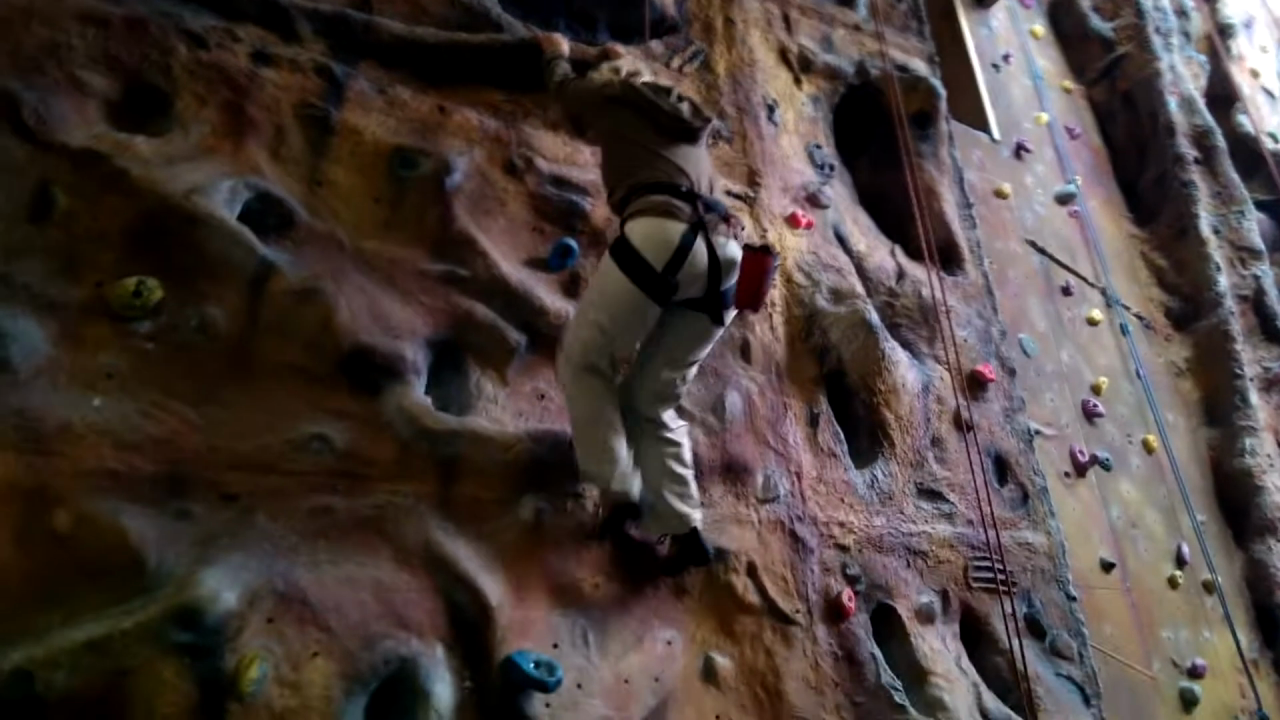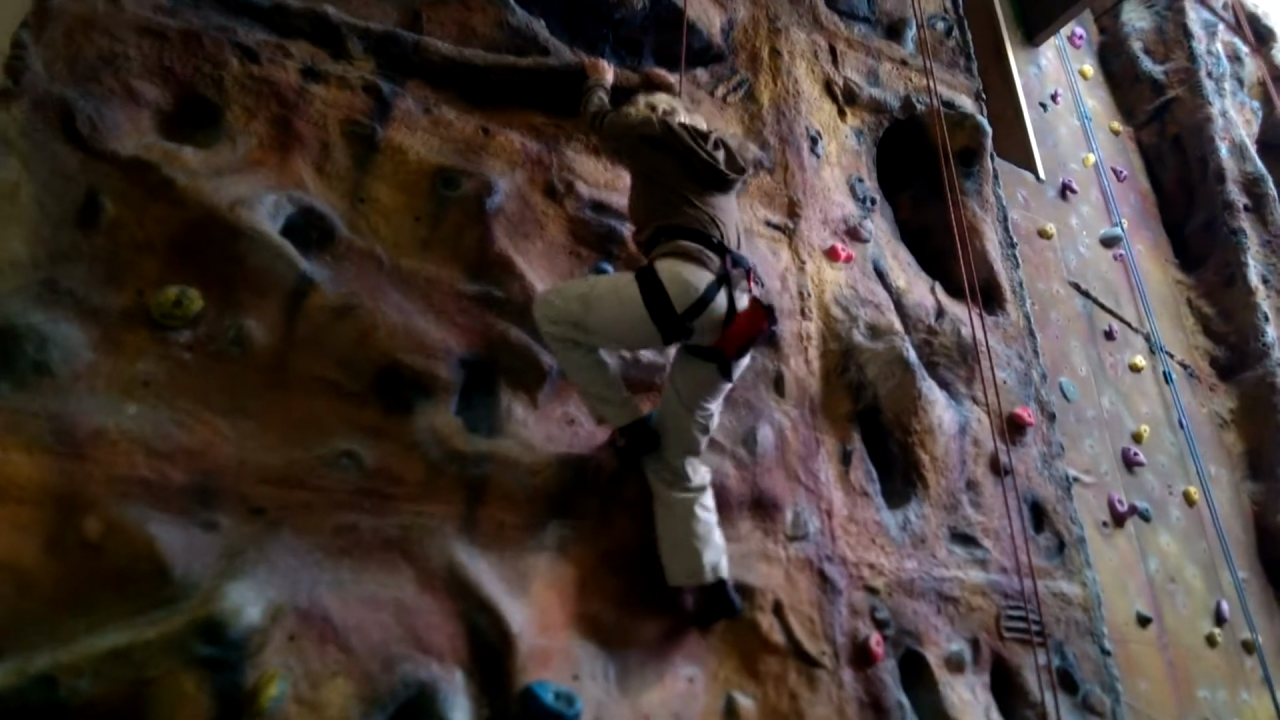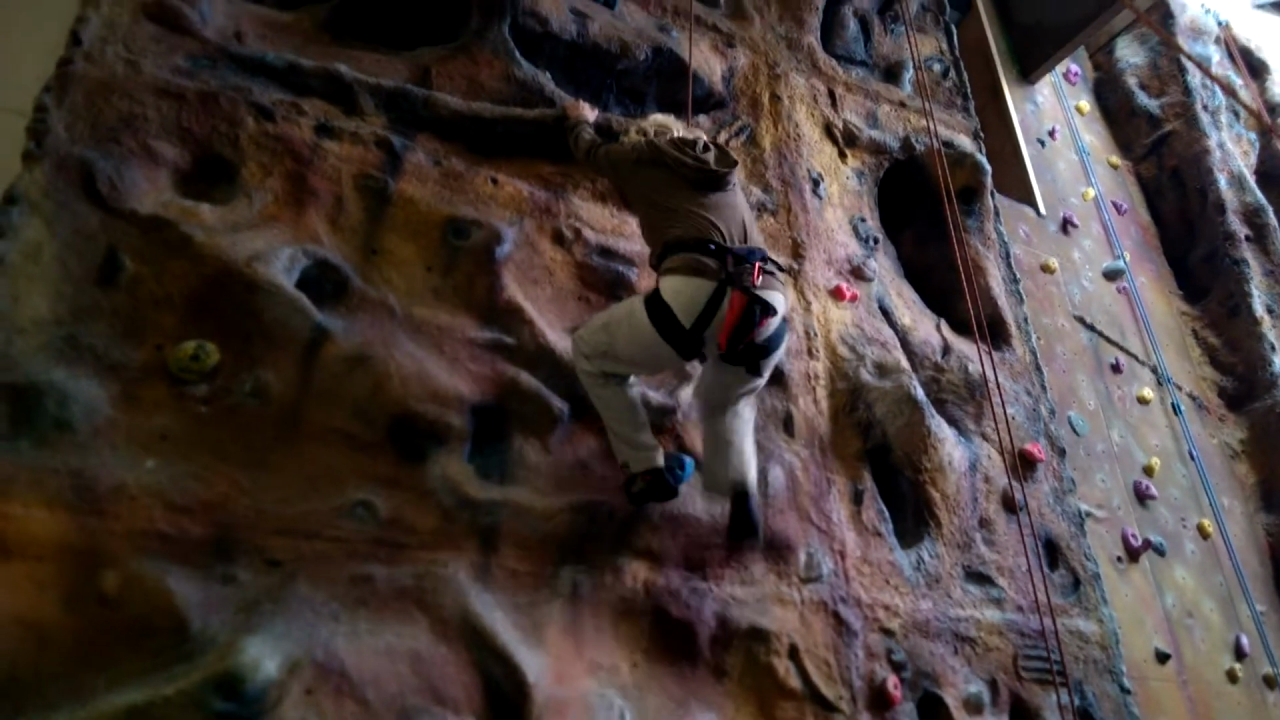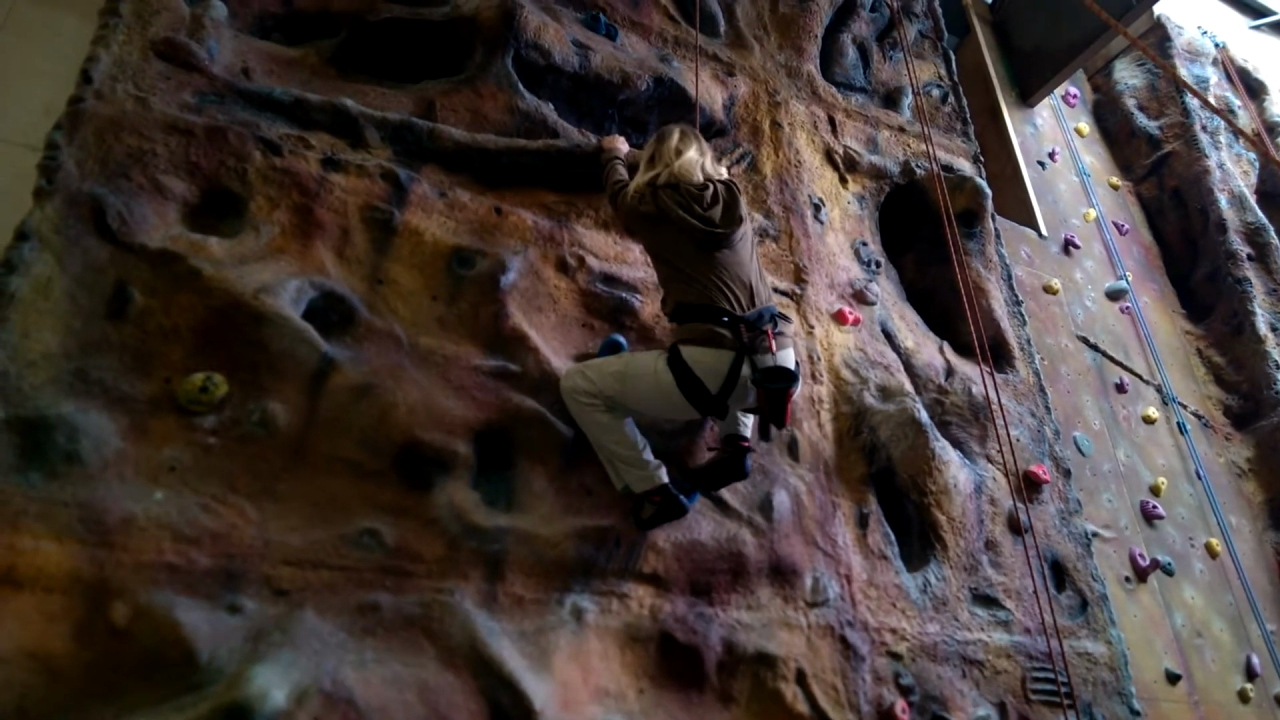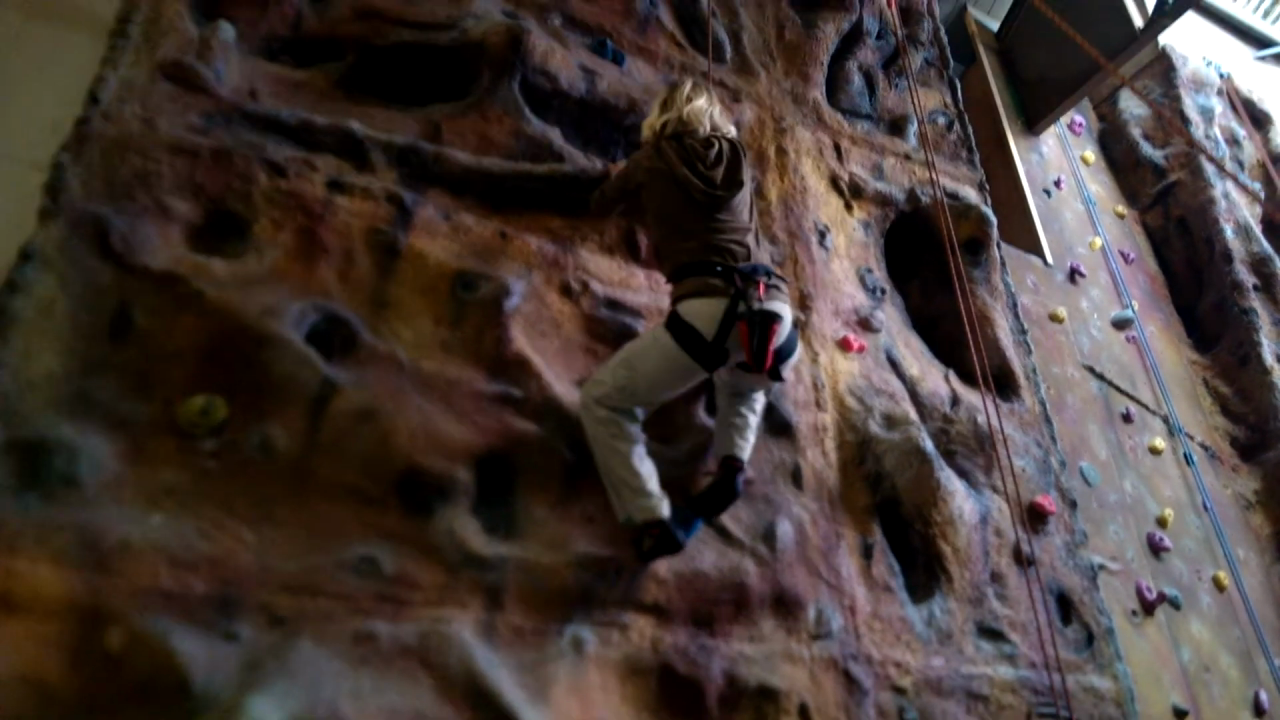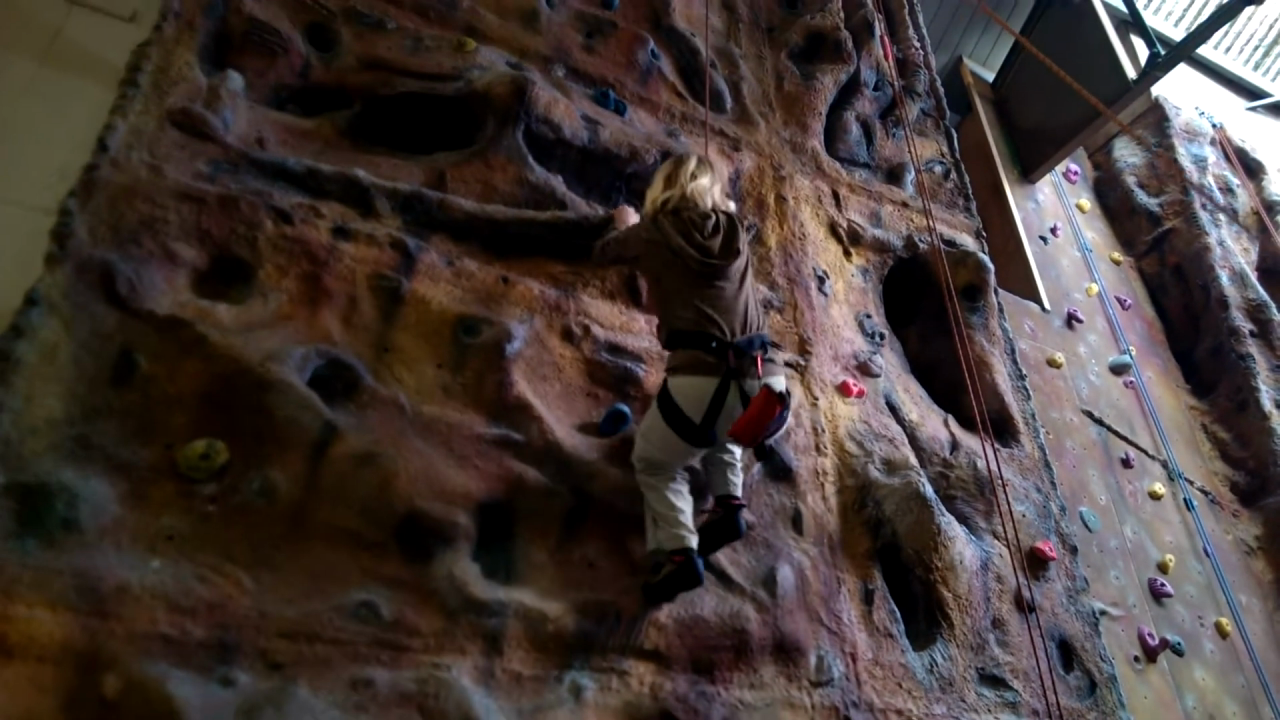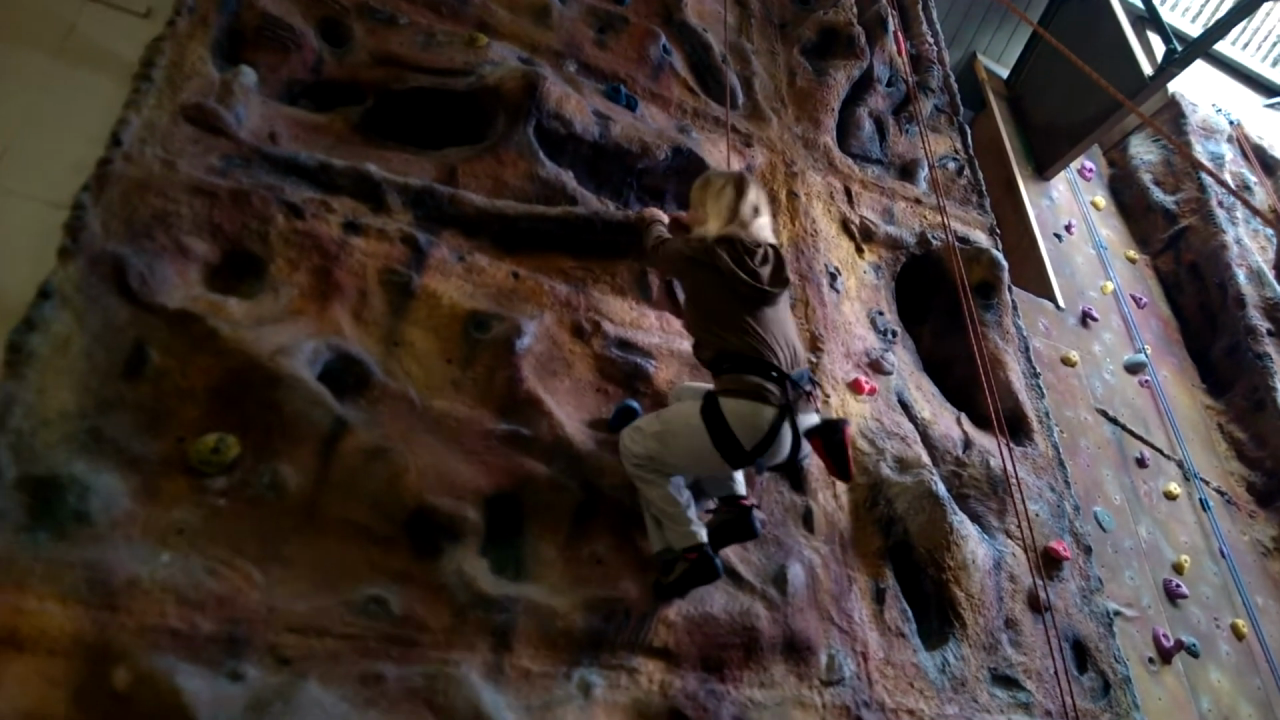
dt=0.7s
person 1, frame 1
left shoulder: (614, 97)
right shoulder: (684, 116)
left elbow: (565, 88)
left wrist: (557, 53)
right wrist: (628, 62)
left hip: (660, 236)
right hip: (721, 253)
left knee: (583, 364)
right knee: (652, 401)
left ankle: (619, 493)
right ankle: (682, 530)
person 1, frame 2
left shoulder: (651, 134)
right shoulder: (723, 158)
left elbow: (598, 115)
left wrist: (599, 79)
right wrist: (674, 91)
left hip: (683, 282)
right hip: (737, 312)
left knee: (553, 309)
right knee: (678, 455)
left ankle: (628, 422)
right ankle: (710, 581)
person 1, frame 3
left shoulder: (641, 156)
right shoulder: (723, 166)
left elbow: (588, 150)
left wrist: (580, 120)
left hip: (694, 297)
right hip: (766, 306)
left knee: (588, 348)
right knee: (726, 399)
left ankle: (649, 469)
right ankle: (738, 488)
person 1, frame 4
left shoulder: (648, 207)
right shoulder: (732, 198)
left elbow: (618, 190)
left wrist: (614, 154)
left hip: (713, 366)
right hip: (776, 364)
left knee: (580, 385)
left ankle: (655, 490)
right ankle: (736, 444)
person 1, frame 5
left shoulder: (652, 161)
right shoulder: (736, 160)
left elbow: (602, 205)
left wrist: (623, 180)
left hip: (708, 313)
right hip: (773, 315)
left knee: (602, 401)
right knee: (743, 381)
left ankle: (653, 520)
right ankle: (731, 467)
person 1, frame 6
left shoulder: (652, 232)
right shoulder: (732, 230)
left elbow: (605, 251)
left wrist: (625, 225)
left hip: (701, 383)
right hip: (767, 390)
left knee: (654, 464)
left ankle: (678, 553)
right ankle: (727, 505)
person 1, frame 7
left shoulder: (698, 255)
right shoulder: (768, 257)
left elbow: (657, 249)
left wrist: (656, 222)
right wrist: (690, 227)
left hip: (752, 416)
right hip: (799, 423)
left knee: (637, 446)
right knee: (687, 402)
left ankle: (691, 551)
right ankle: (736, 505)
